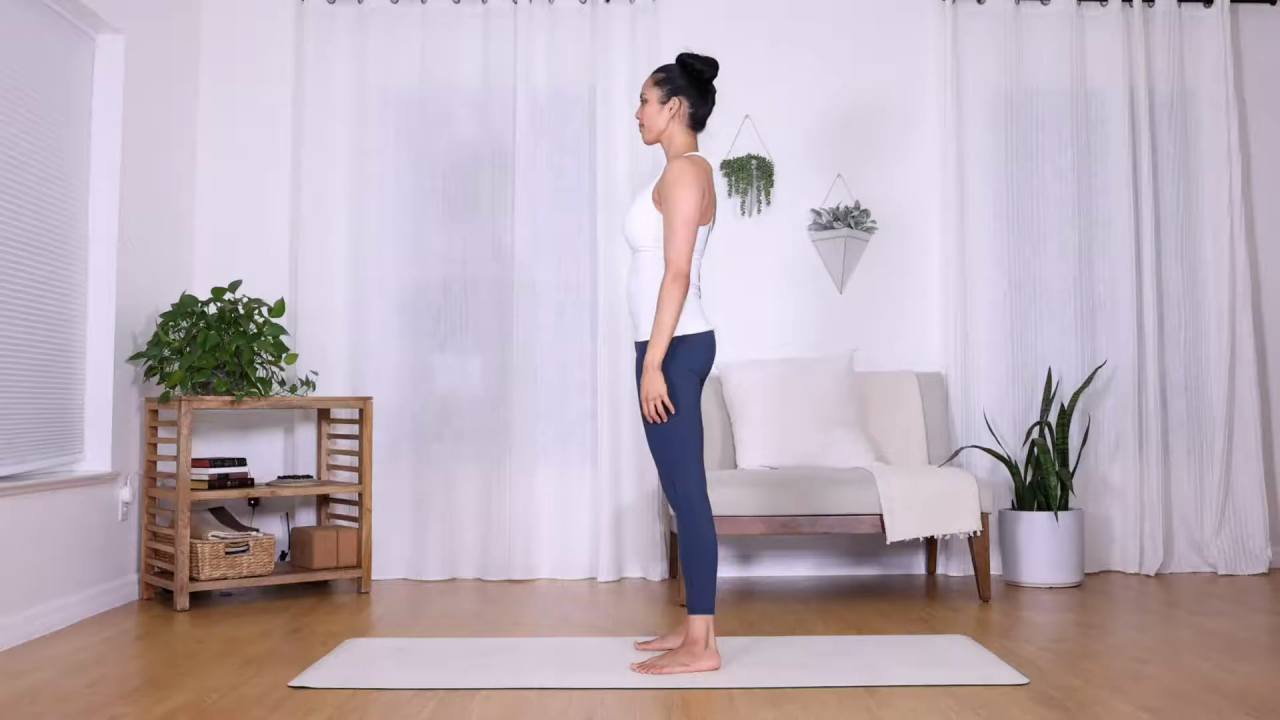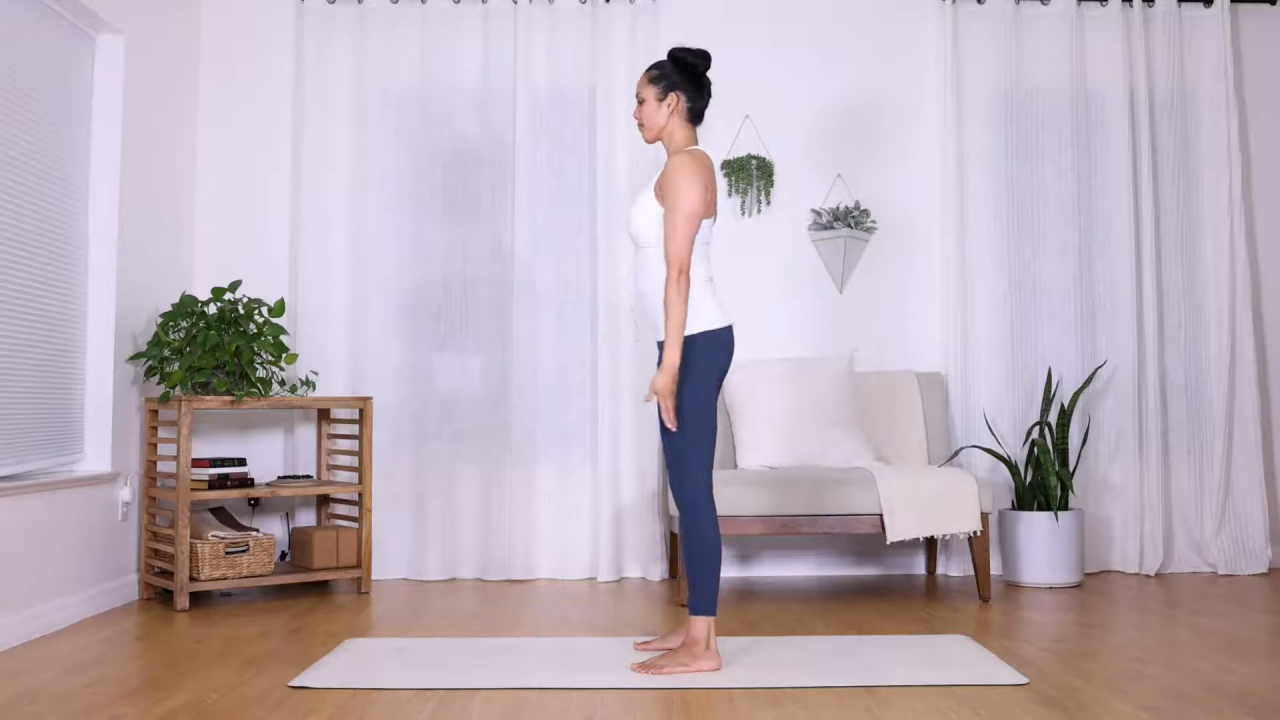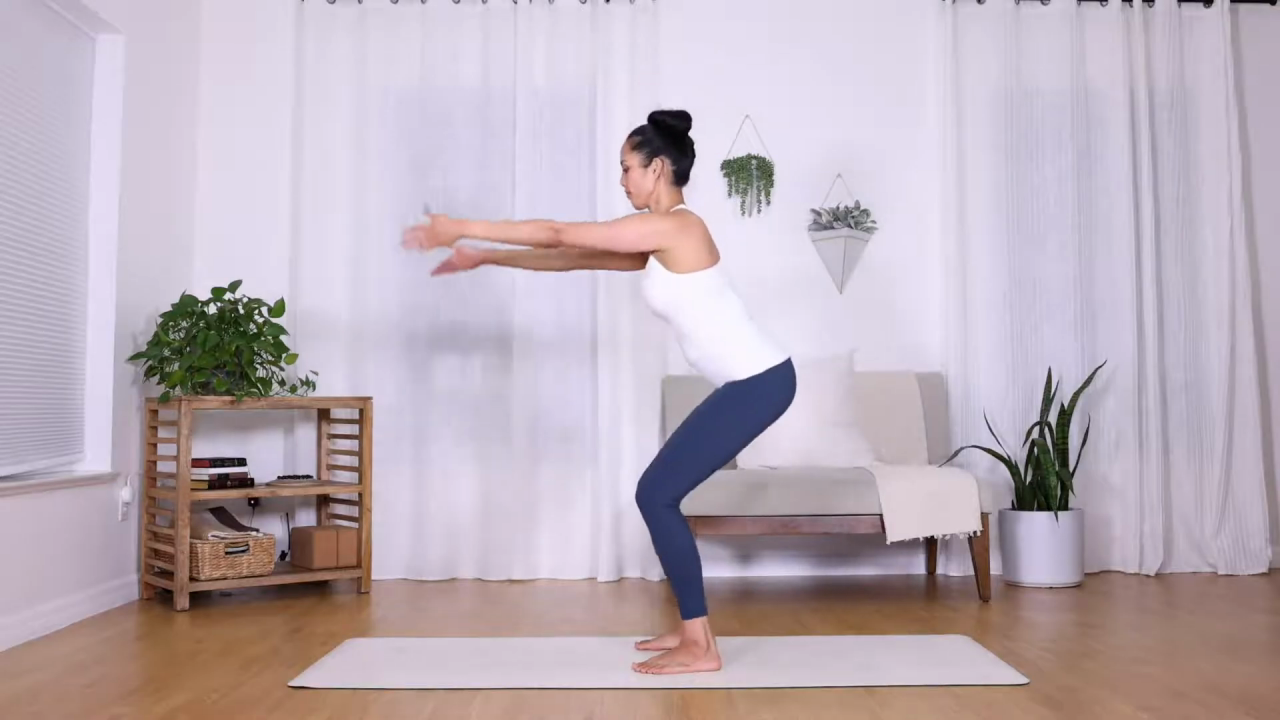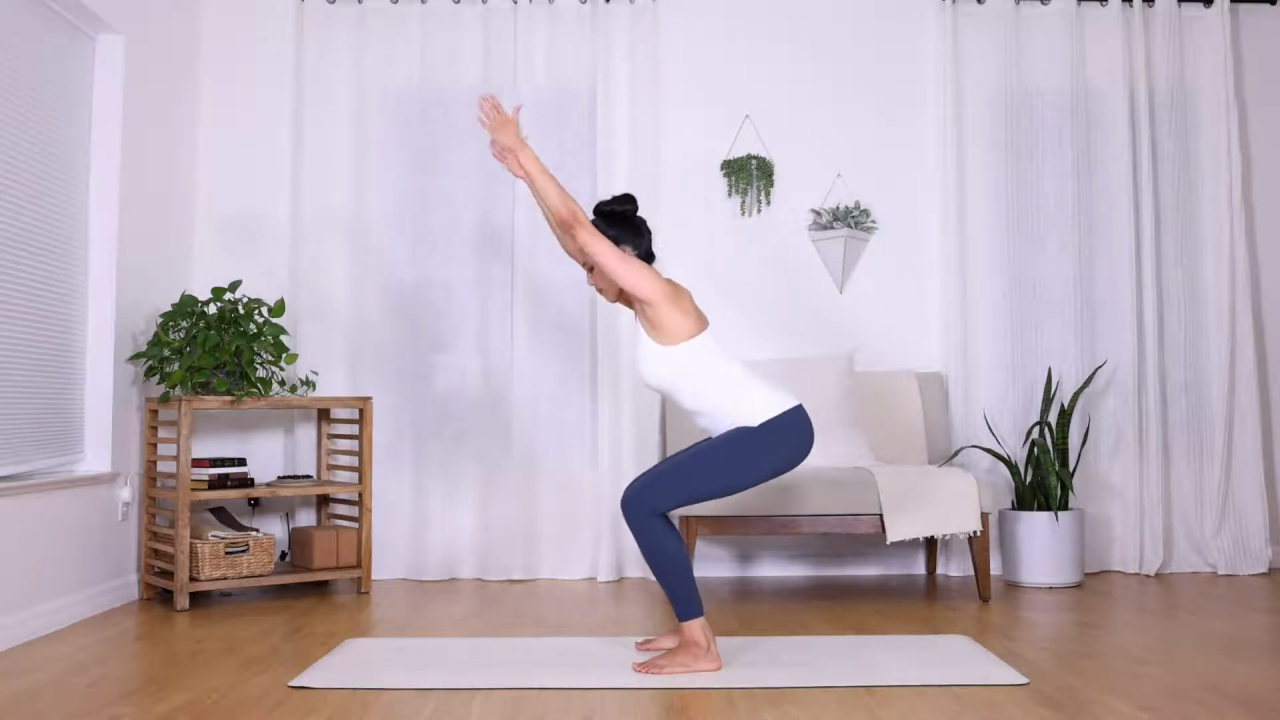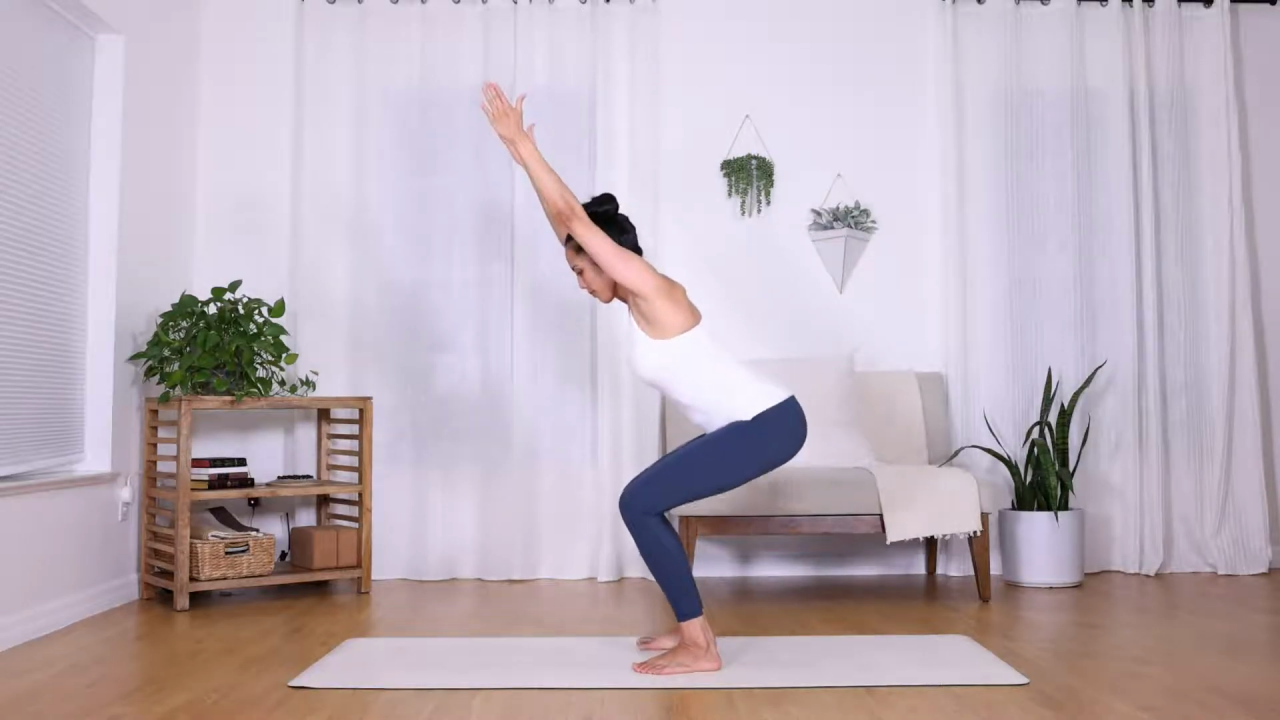
dt=1s
person 1, frame 1
left shoulder: (684, 170)
right shoulder: (683, 173)
left elbow: (677, 276)
left wrist: (653, 364)
left hip: (674, 348)
right hip: (672, 346)
left knee: (686, 493)
right knee: (681, 492)
left ankle: (700, 645)
right ankle: (693, 628)
person 1, frame 2
left shoulder: (685, 165)
right shoulder: (683, 168)
left elbow: (678, 271)
left wrist: (671, 361)
left hip: (692, 343)
right hip: (690, 343)
left knee: (692, 491)
right knee: (687, 490)
left ankle: (701, 646)
right ankle: (694, 628)
person 1, frame 3
left shoulder: (669, 227)
right shoulder: (664, 239)
left elbow: (560, 237)
right elbow: (578, 258)
left wrist: (463, 228)
right wrist: (485, 256)
left hip: (757, 383)
right hip: (750, 382)
left knee: (656, 495)
right knee: (659, 495)
left ankle: (699, 646)
right ankle: (691, 629)
person 1, frame 4
left shoulder: (660, 296)
right shoulder: (648, 302)
left elbow: (576, 225)
right elbow: (574, 239)
left wrist: (520, 147)
right wrist: (525, 174)
left hip: (774, 432)
right hip: (766, 428)
left knee: (642, 503)
right knee: (647, 502)
left ankle: (699, 648)
right ankle: (691, 630)
person 1, frame 5
left shoulder: (652, 290)
right shoulder: (641, 298)
left elbow: (574, 217)
right elbow: (570, 226)
left wrist: (520, 142)
right wrist: (525, 159)
left hip: (767, 424)
right hip: (756, 423)
left knee: (639, 504)
right knee: (645, 502)
left ankle: (700, 647)
right ankle: (691, 627)
